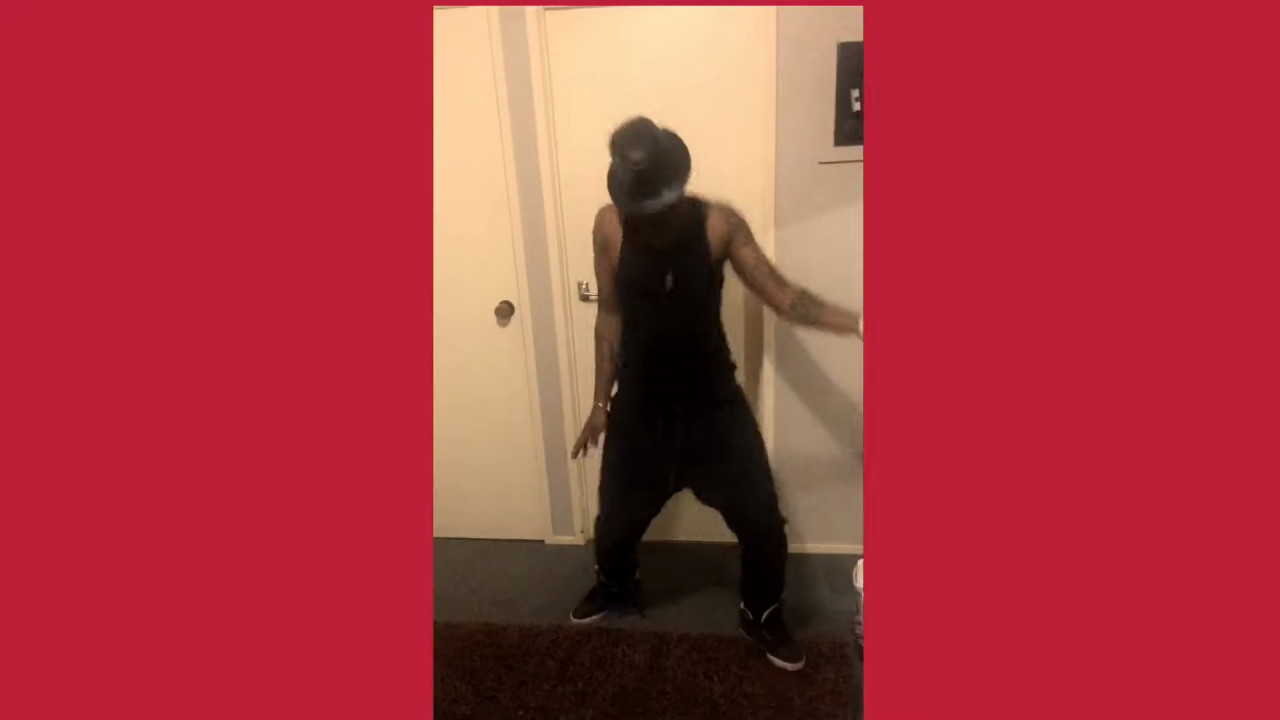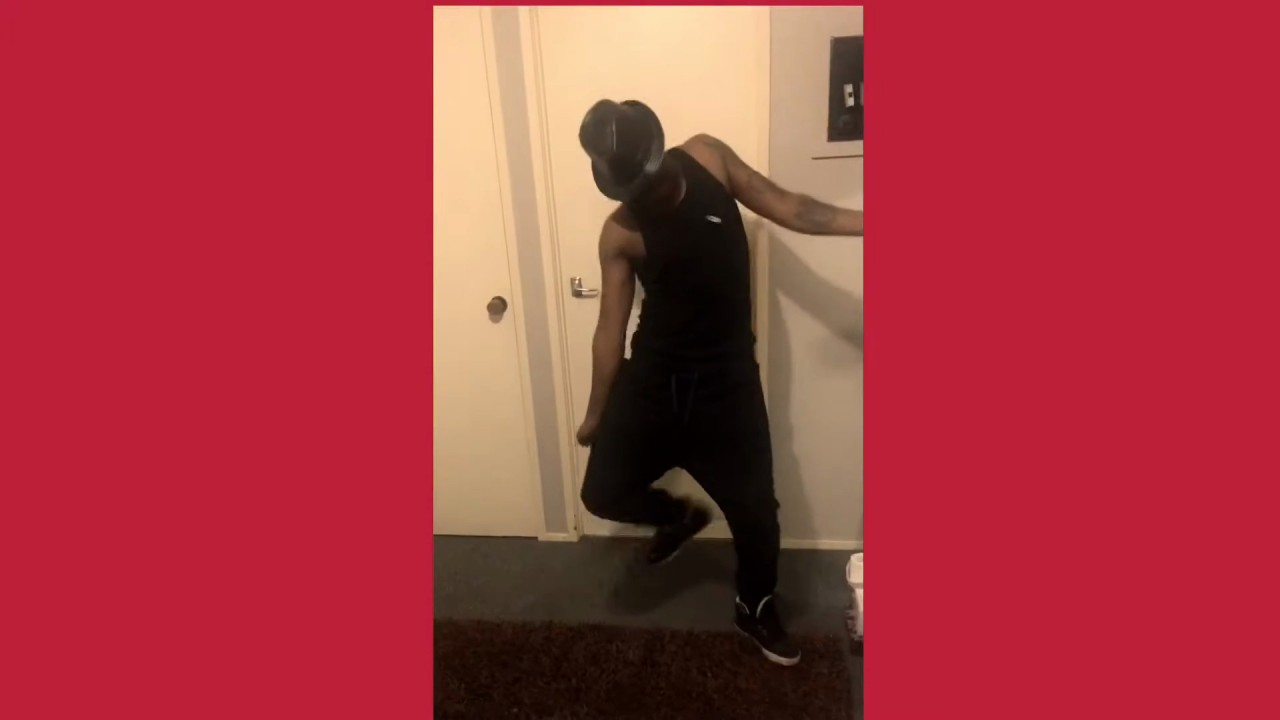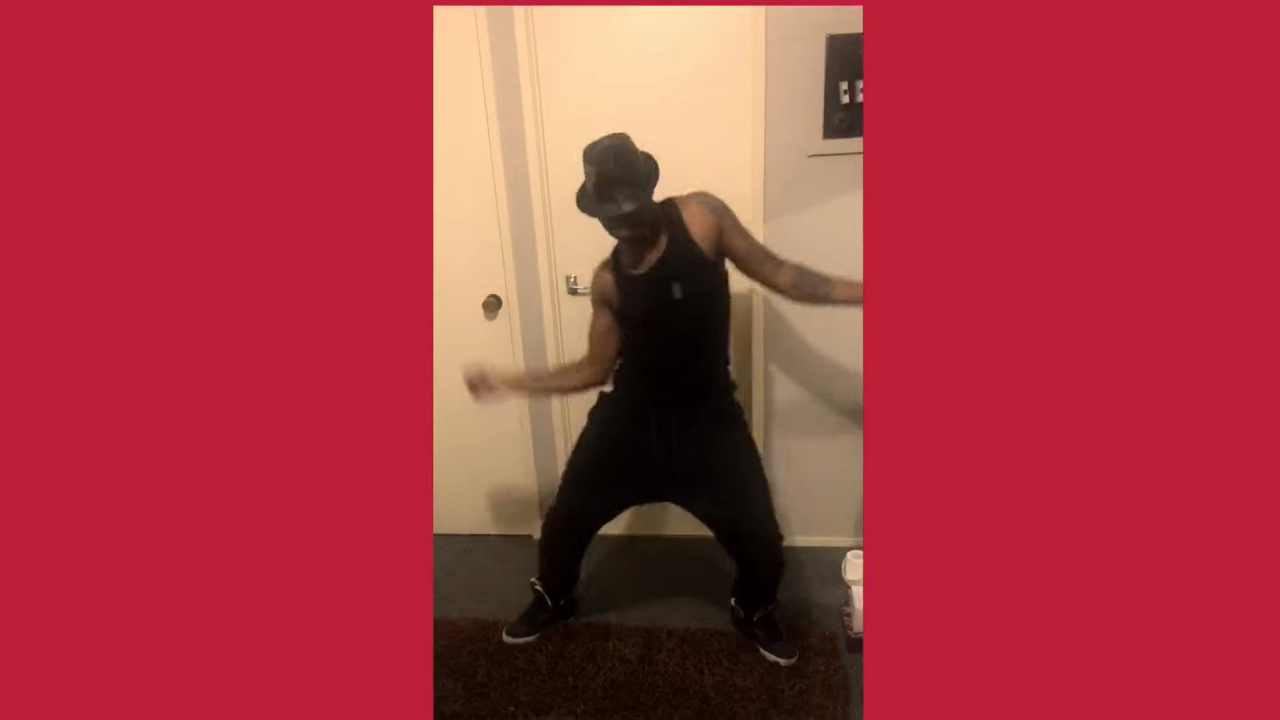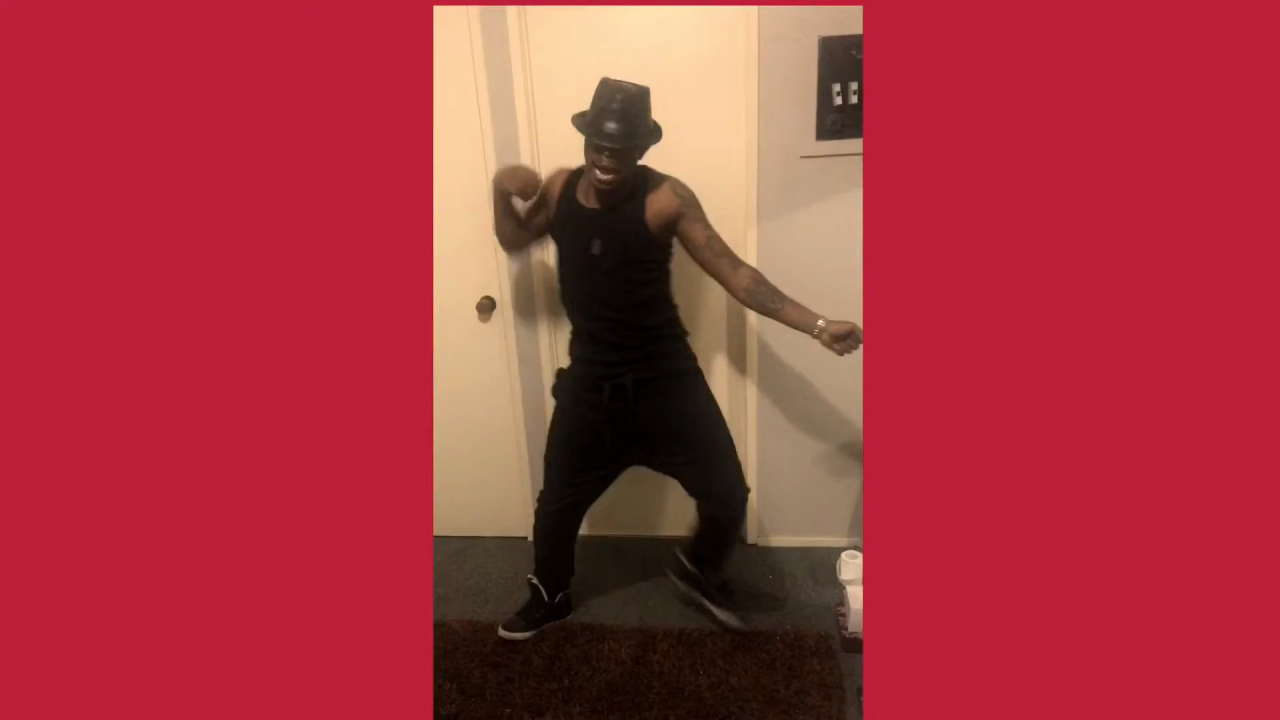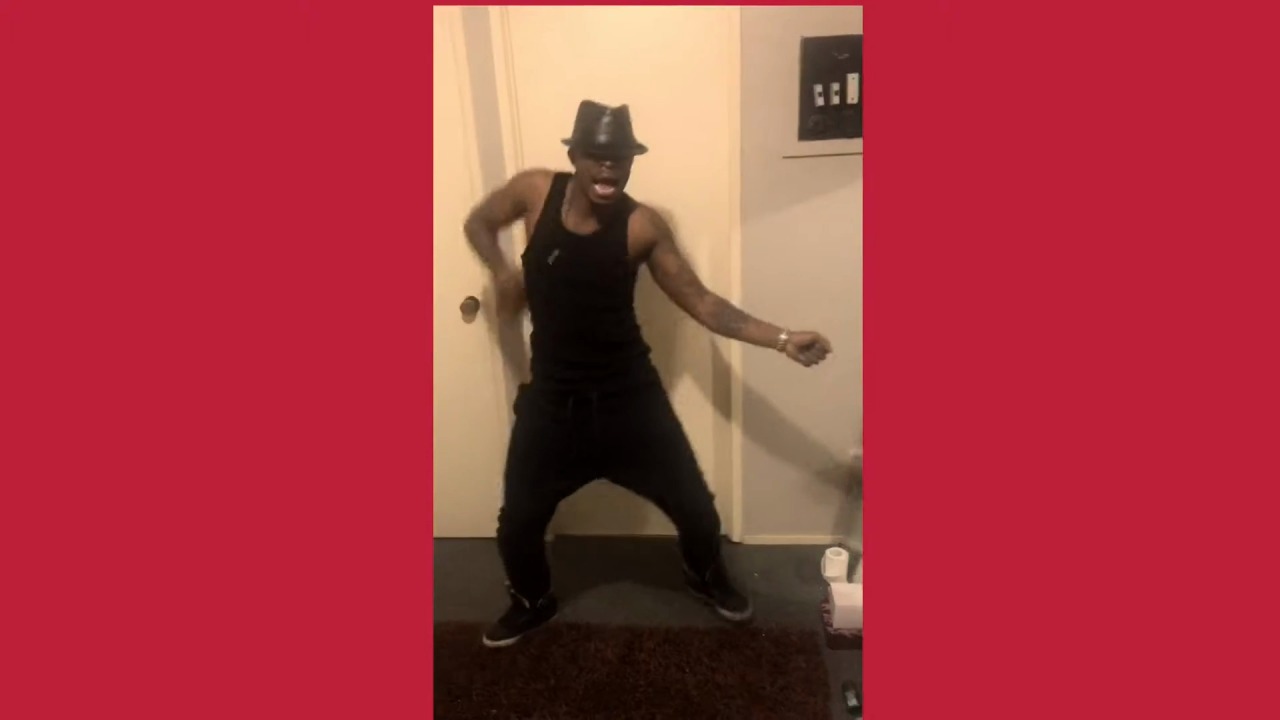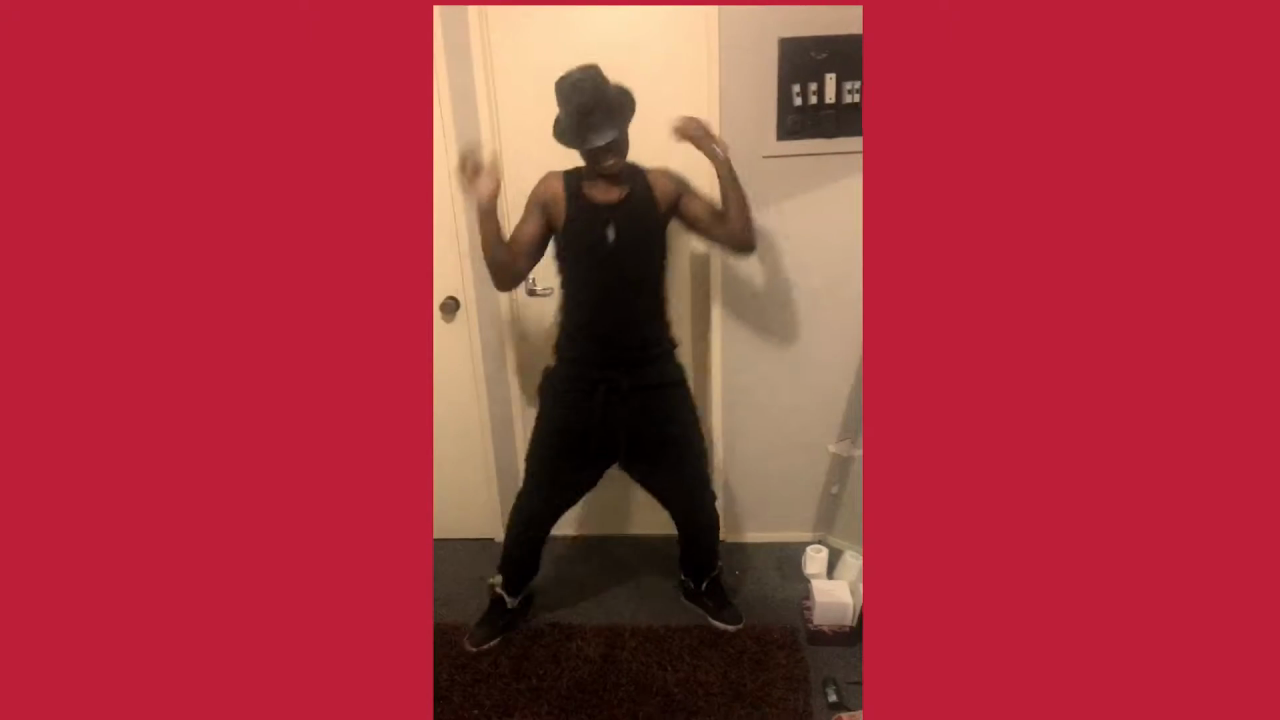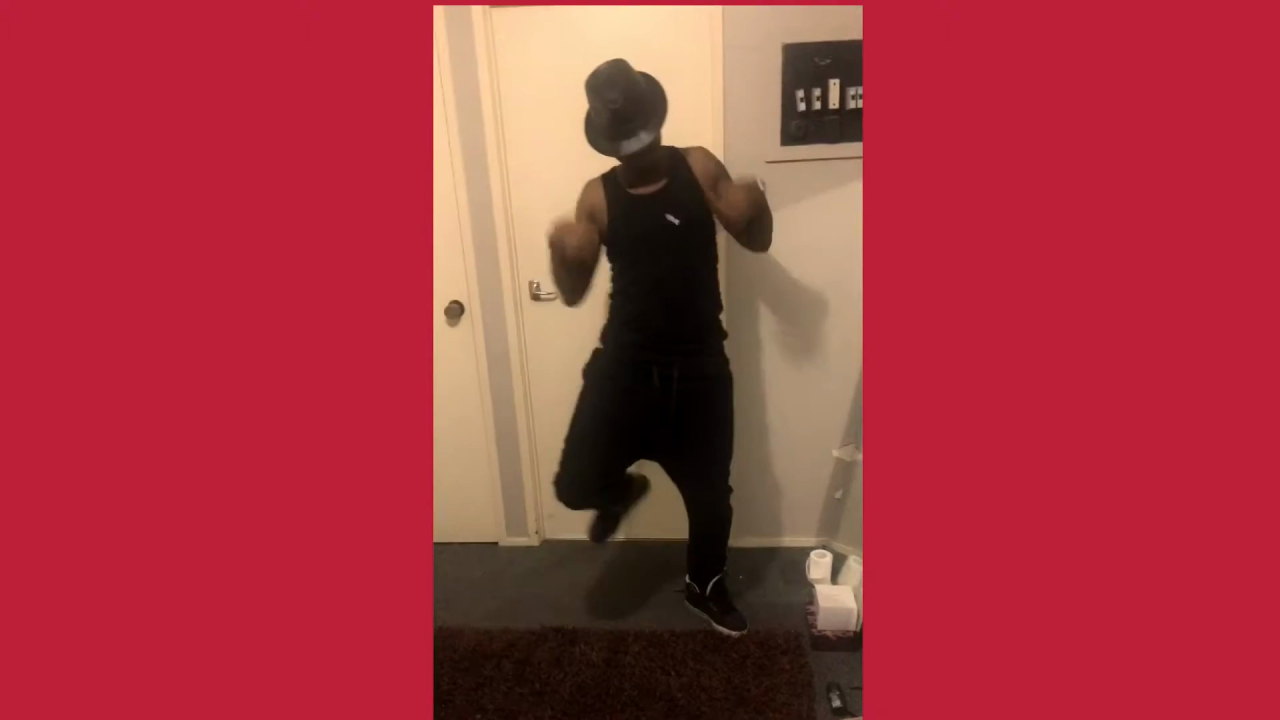
dt=0.3s
person 1, frame 1
left shoulder: (718, 224)
right shoulder: (610, 225)
left elbow: (783, 297)
right elbow: (612, 313)
left wrist: (860, 324)
right wrist: (601, 401)
left hip: (714, 407)
right hip: (640, 409)
left knee: (761, 522)
right knee: (616, 524)
left ankle: (762, 614)
right ankle: (616, 586)
person 1, frame 2
left shoulder: (707, 156)
right shoulder: (620, 232)
left elbow: (786, 208)
right elbow: (612, 325)
left wrist: (868, 221)
right wrist: (595, 414)
left hip: (728, 382)
right hip: (651, 381)
left knee: (754, 511)
right knee: (603, 493)
left ankle: (756, 608)
right ankle: (678, 517)
person 1, frame 3
left shoulder: (702, 216)
right shoulder: (608, 277)
left elbow: (777, 274)
right elbow: (597, 368)
left wrist: (862, 291)
right wrist: (511, 383)
left hip: (709, 419)
right hip: (629, 418)
left knee: (759, 538)
right knee: (566, 520)
left ankle: (754, 612)
right ankle: (552, 600)
person 1, frame 4
left shoulder: (666, 197)
right shoulder: (561, 186)
left elbow: (732, 273)
right elbow: (516, 240)
left wrist: (815, 325)
right wrist: (503, 193)
left hip: (665, 378)
right hip: (590, 384)
left knee: (725, 494)
right knee: (559, 501)
left ankle: (698, 567)
right ankle: (549, 595)
person 1, frame 5
left shoulder: (643, 225)
right shoulder: (535, 192)
left elbow: (700, 303)
right elbow: (477, 221)
left wrist: (782, 338)
right wrist: (503, 271)
left hip: (628, 392)
right hip: (552, 395)
left knee: (694, 504)
right knee: (519, 521)
left ankle: (708, 573)
right ankle: (532, 602)
person 1, frame 6
left shoulder: (660, 186)
right shoulder: (555, 191)
left elbow: (739, 237)
right elbow: (506, 274)
left wrist: (718, 157)
right wrist: (485, 204)
left hip: (654, 382)
right hip: (577, 384)
left knee: (694, 500)
right knee: (536, 505)
left ankle: (702, 582)
right ankle: (510, 595)
person 1, frame 7
left shoulder: (699, 167)
right shoulder: (597, 197)
left elbow: (756, 239)
right elbow: (574, 292)
left wrist: (754, 206)
right wrist: (562, 250)
left hip: (700, 367)
right hip: (625, 365)
left knee: (710, 493)
right knee: (575, 483)
left ankle: (706, 584)
right ankle: (622, 487)
